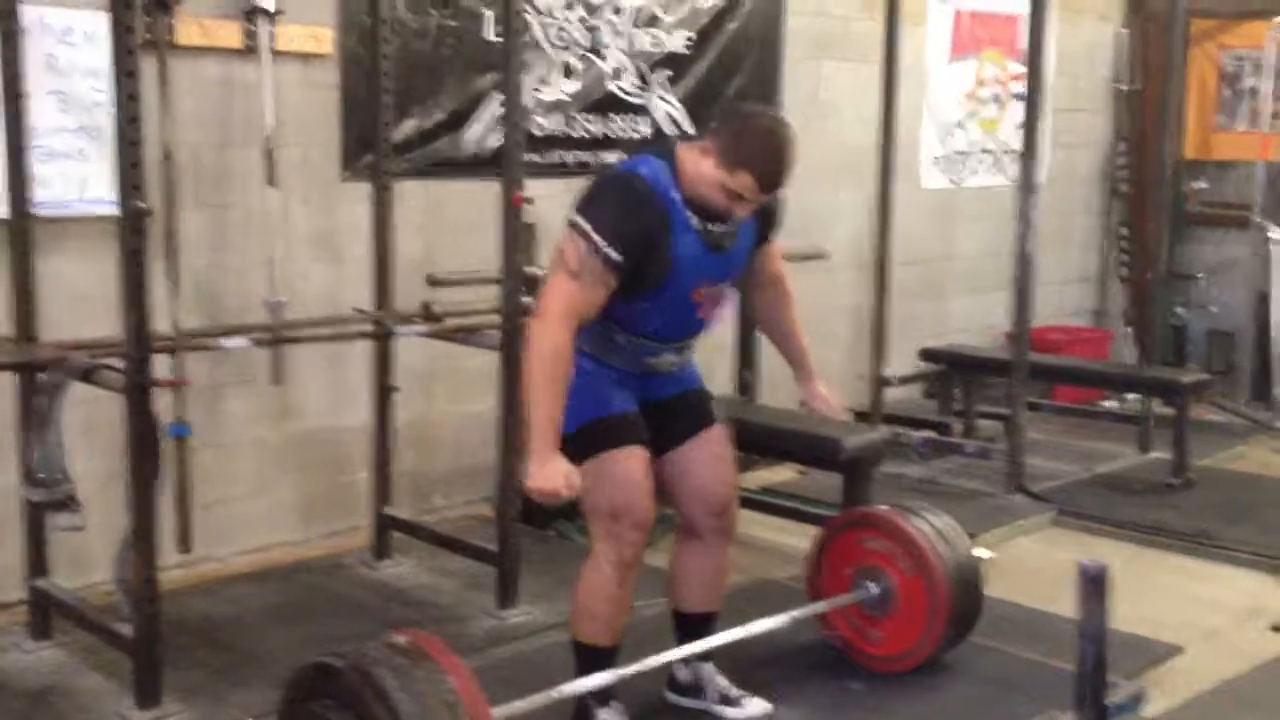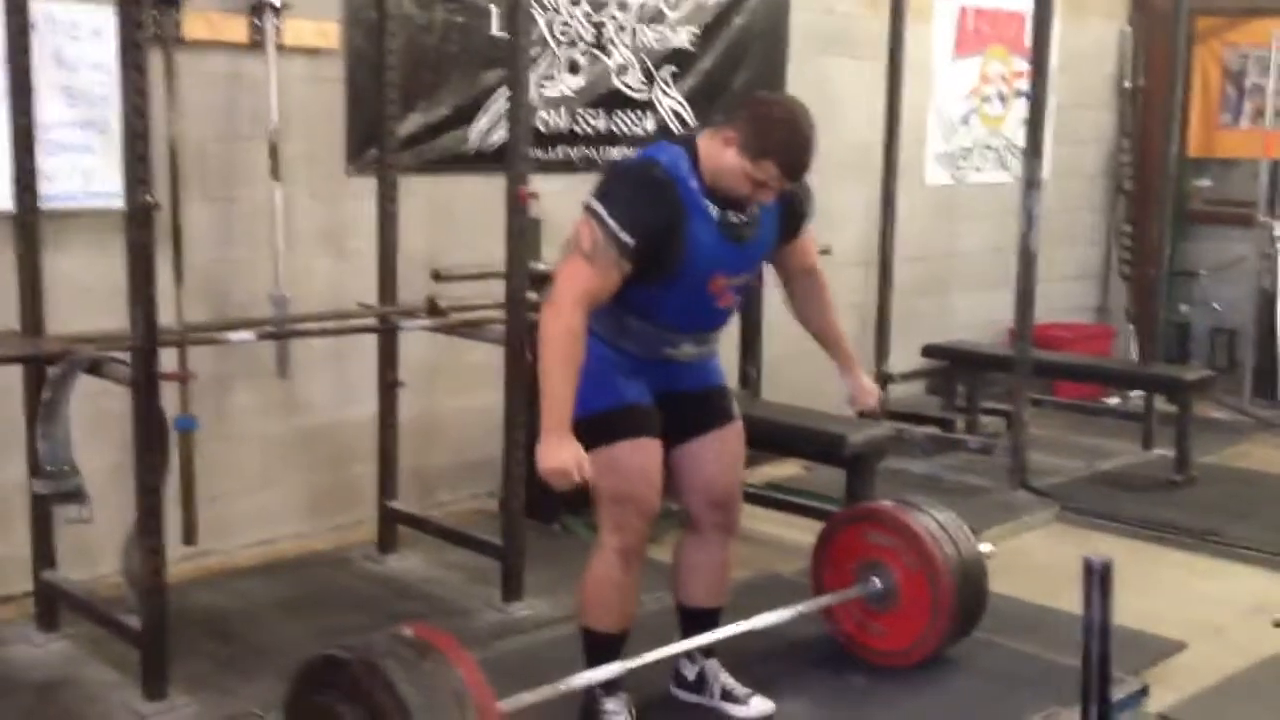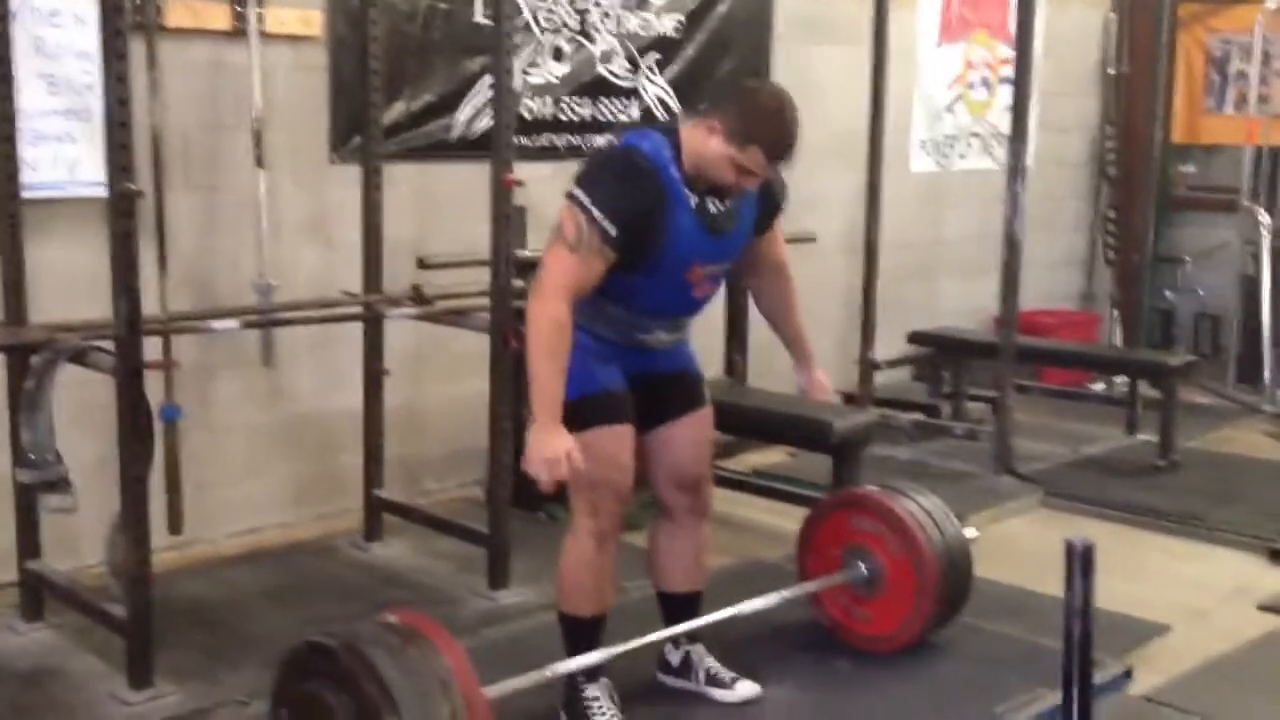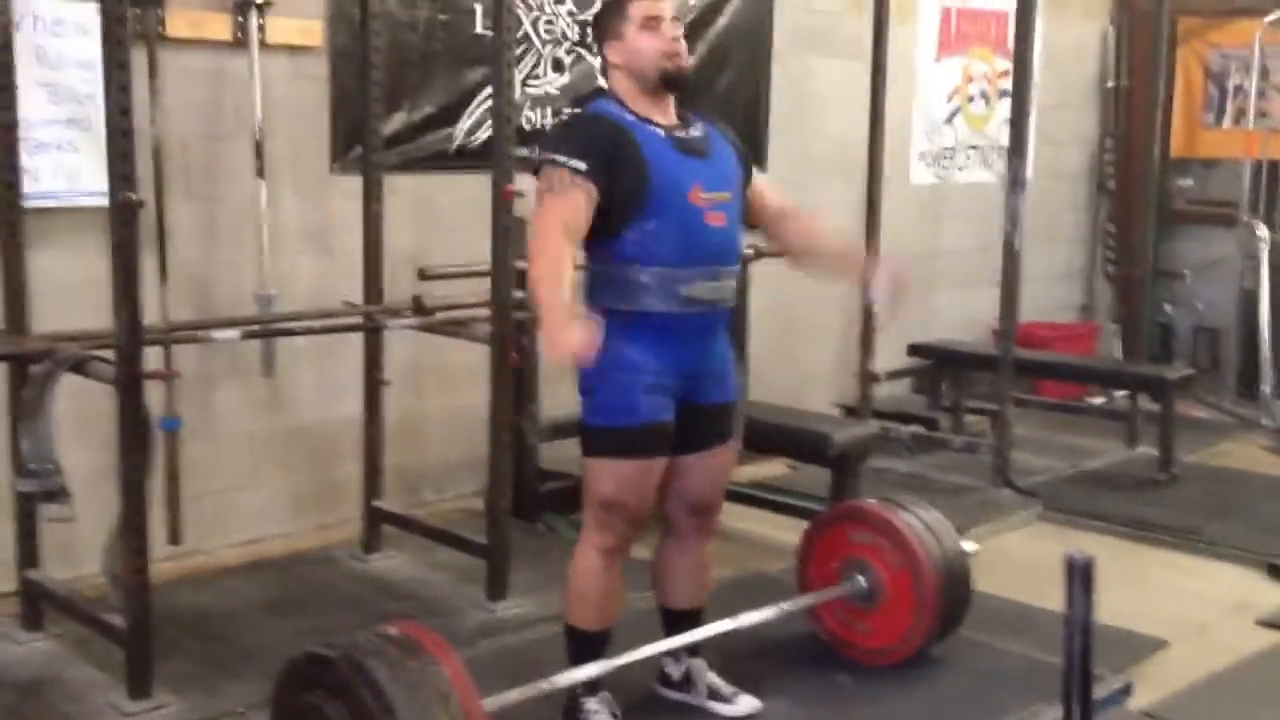
dt=1s
person 1, frame 1
left shoulder: (752, 204)
right shoulder: (628, 200)
left elbow: (767, 286)
right elbow: (552, 321)
left wrist: (806, 375)
right wrist: (543, 453)
left hip: (667, 370)
right hip: (593, 373)
left knee: (713, 518)
right knee: (624, 538)
person 1, frame 2
left shoulder: (780, 195)
right shoulder: (647, 188)
left elbow: (803, 277)
right elbow: (566, 304)
left wrist: (849, 368)
right wrist: (555, 433)
left hip: (689, 363)
right hip: (613, 362)
left knee: (717, 514)
right knee: (629, 528)
left ankle: (697, 667)
person 1, frame 3
left shoulder: (757, 188)
right shoulder: (628, 177)
left elbow: (768, 271)
right elbow: (551, 296)
left wrist: (805, 362)
right wrist: (545, 425)
left hip: (663, 346)
right hip: (589, 347)
left knee: (688, 497)
right knee: (601, 510)
left ankle: (680, 651)
person 1, frame 4
left shoulder: (713, 137)
right shoulder: (593, 136)
left elbow: (776, 218)
right elbow: (552, 235)
left wrist: (855, 264)
right wrist: (559, 320)
left hip: (707, 350)
right hip: (632, 353)
left knee: (696, 515)
right knee: (613, 526)
